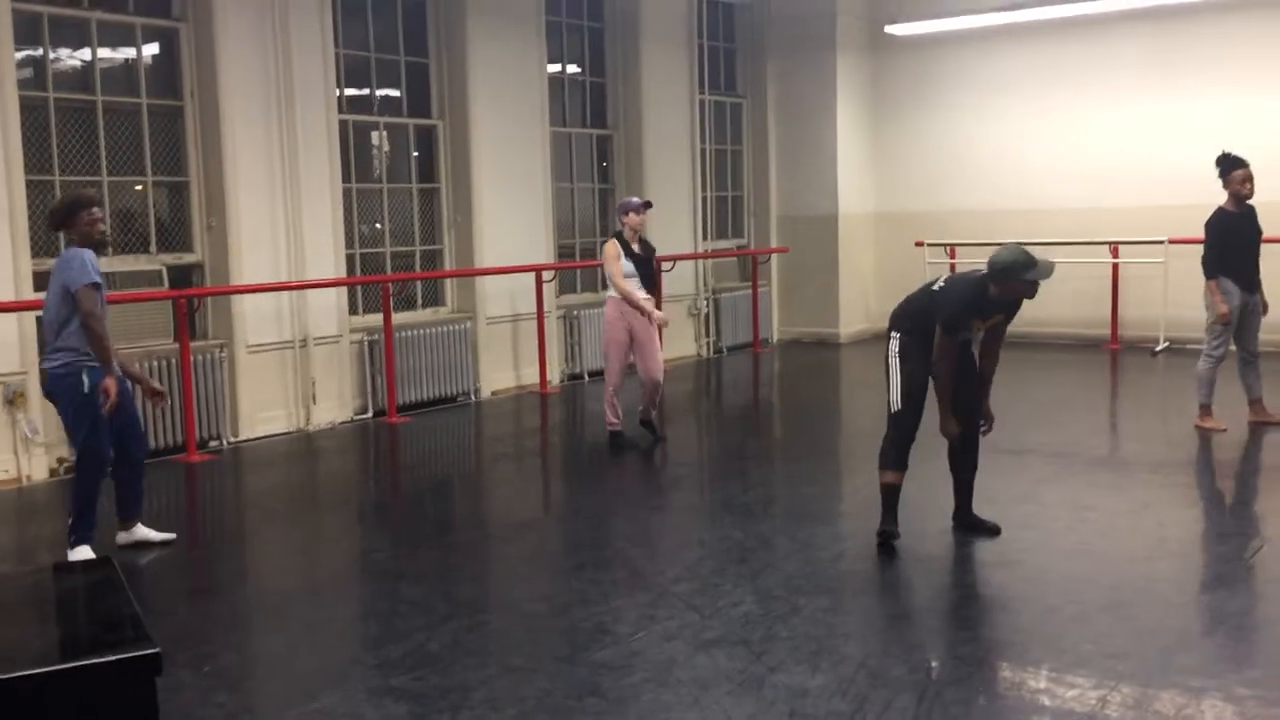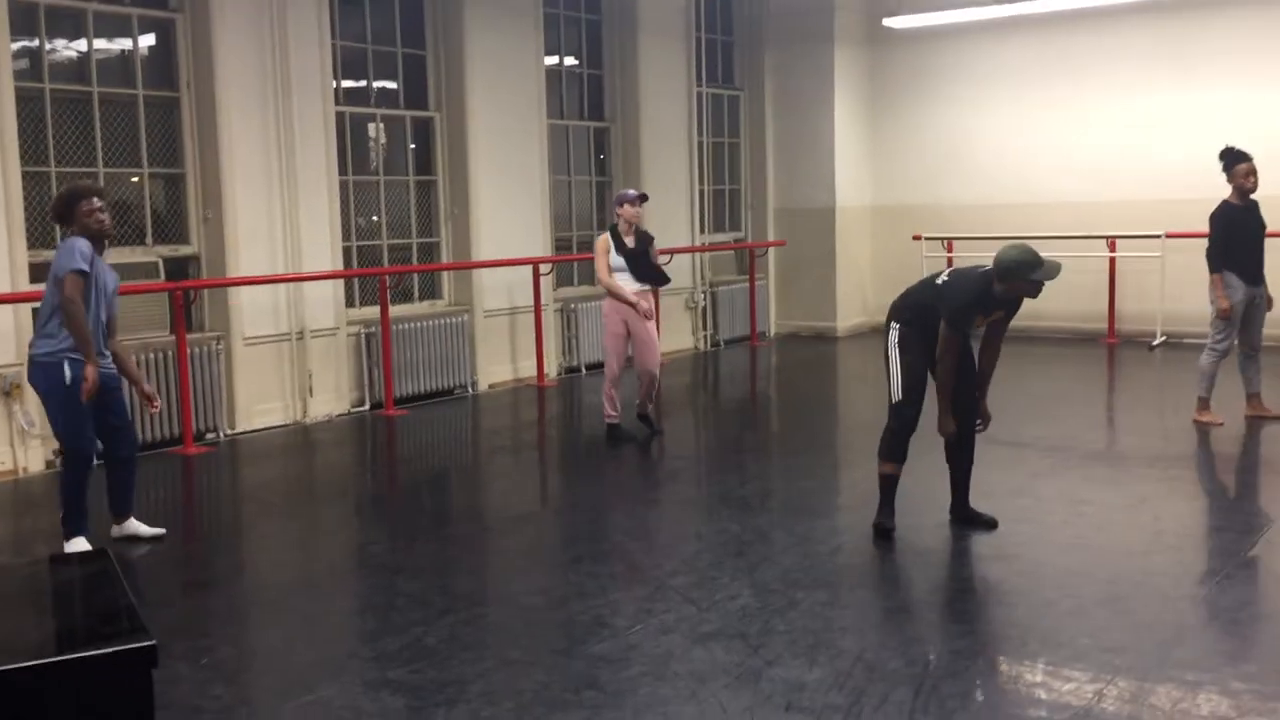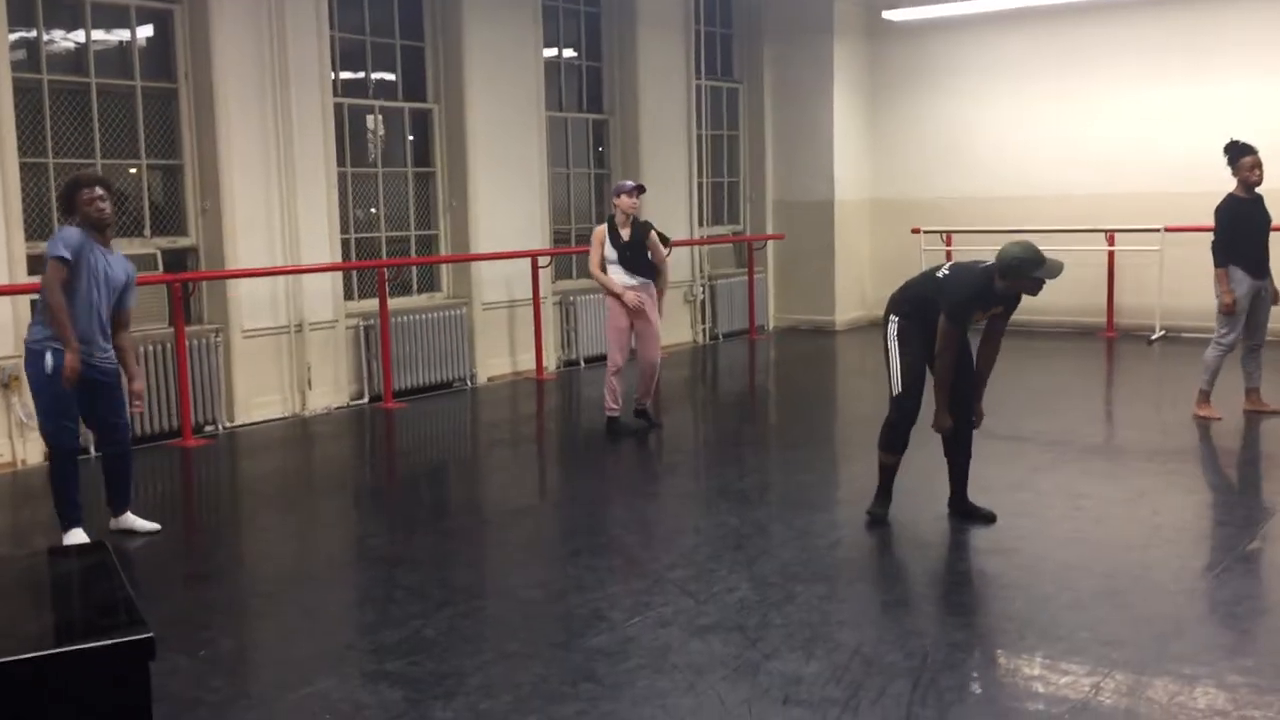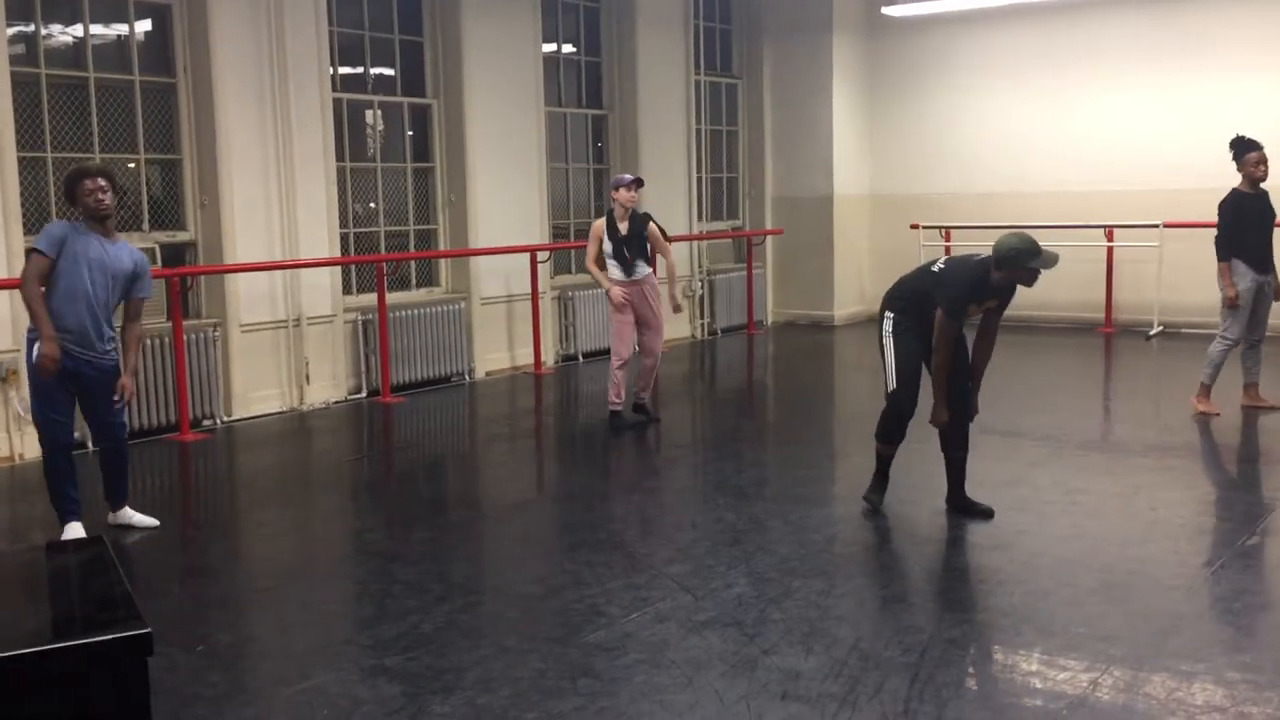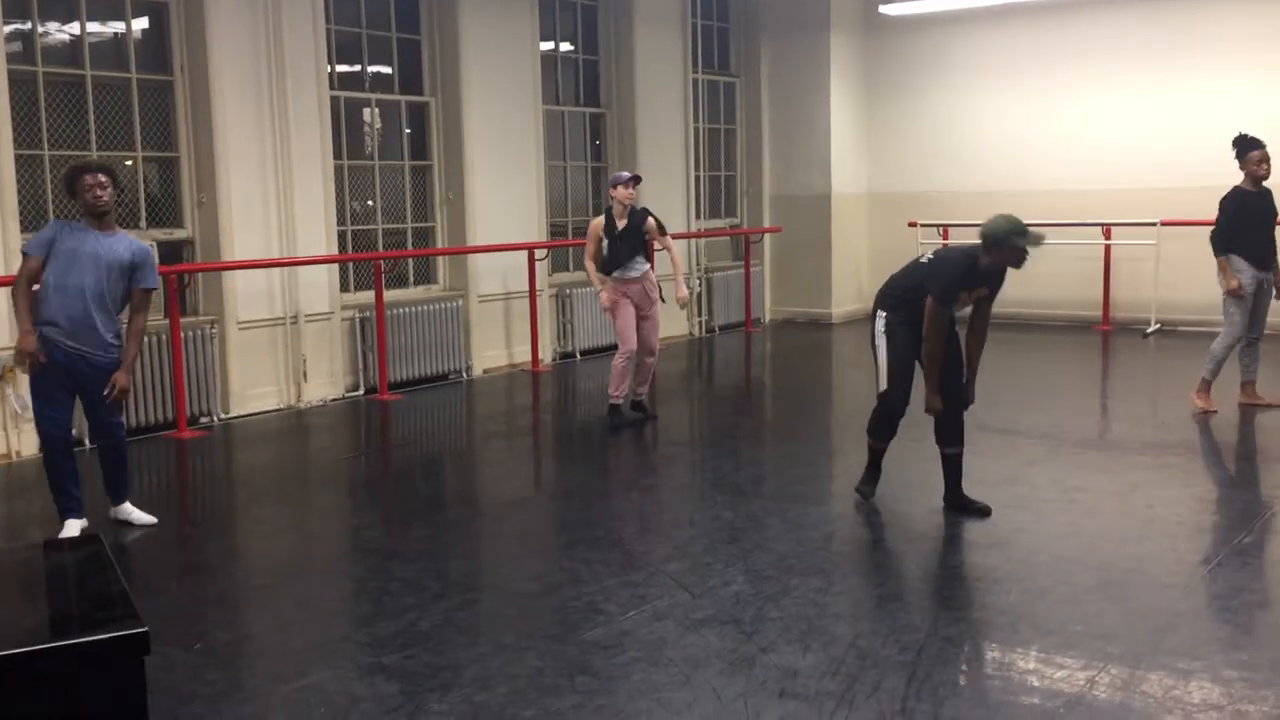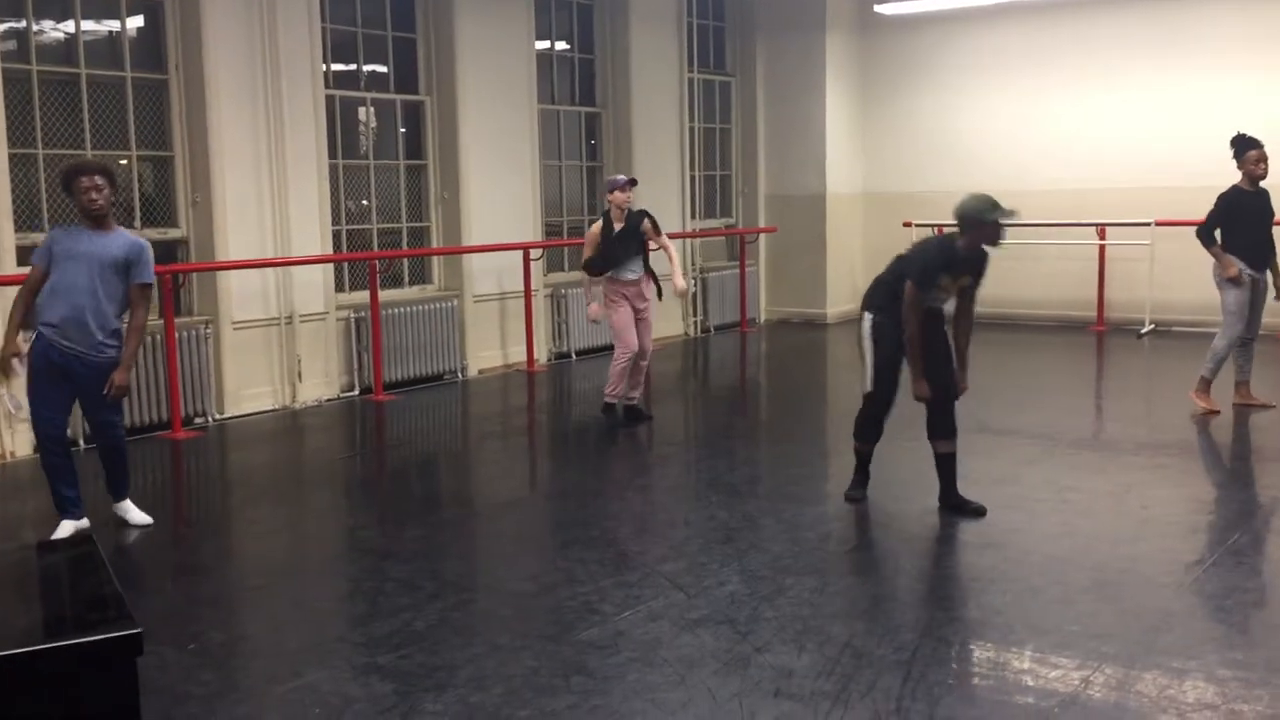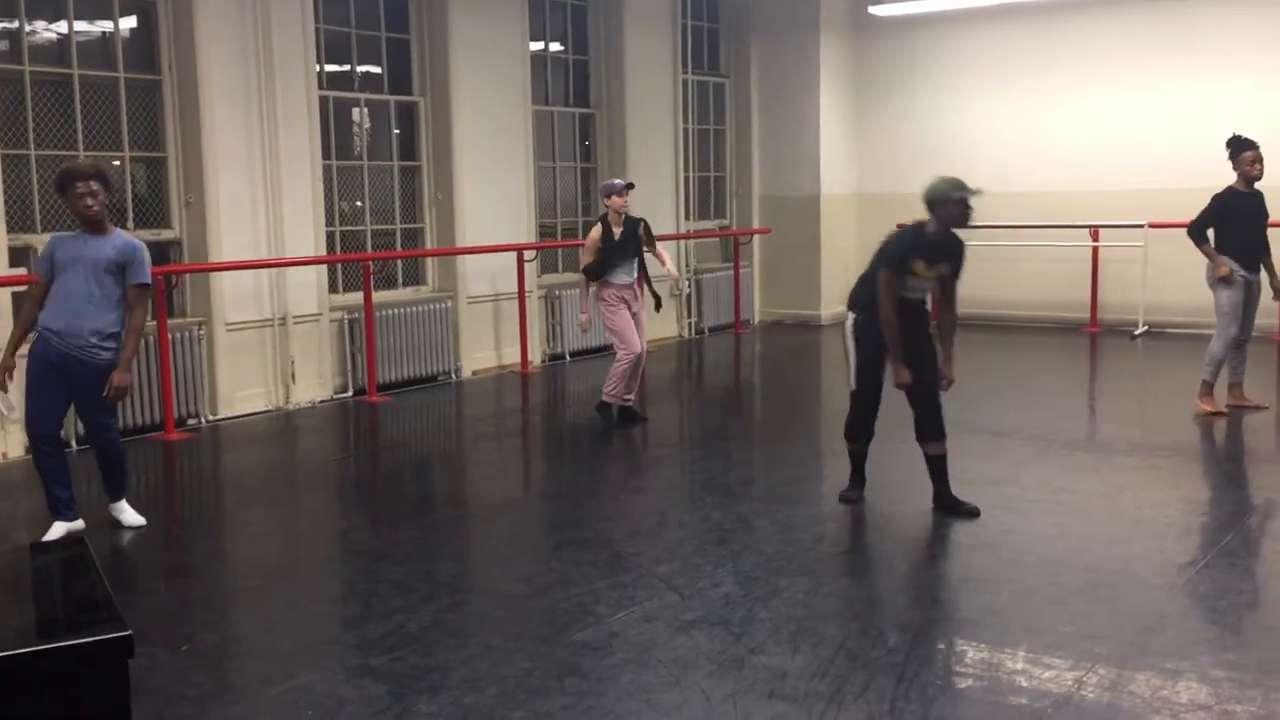
dt=0.1s
person 1, frame 1
left shoulder: (87, 267)
right shoulder: (81, 260)
right elbow: (89, 316)
left wrist: (143, 381)
right wrist: (111, 374)
left hip: (100, 374)
right hip: (75, 374)
left knee: (133, 448)
right knee: (95, 458)
left ankle: (129, 527)
right ankle: (79, 543)
person 1, frame 2
left shoulder: (109, 275)
right shoulder: (76, 247)
right elbow: (72, 302)
left wrist: (139, 382)
right wrist: (90, 362)
left hip: (93, 365)
right hip: (59, 365)
left knee: (123, 444)
right knee: (80, 451)
left ankle: (122, 520)
right ankle: (74, 535)
person 1, frame 3
left shoulder: (126, 269)
right shoulder: (69, 238)
left elbow: (122, 329)
right elbow: (51, 289)
left wrist: (135, 376)
right wrist: (70, 348)
left hip: (100, 364)
right hip: (51, 357)
left knee: (118, 441)
right knee: (64, 445)
left ankle: (120, 514)
right ankle: (72, 527)
person 1, frame 4
left shoulder: (135, 259)
right shoulder: (60, 233)
left elbow: (132, 322)
right elbow: (30, 281)
left wrist: (127, 373)
right wrist: (48, 337)
left hip: (100, 358)
right hip: (53, 351)
left knee: (114, 437)
right knee: (57, 439)
left ankle: (119, 509)
right ankle: (71, 520)
person 1, frame 5
left shoulder: (138, 251)
right shoulder: (57, 233)
left elbow: (138, 316)
right elbow: (23, 281)
left wrist: (126, 368)
right wrist: (26, 331)
left hip: (101, 356)
right hip: (51, 349)
left knee: (110, 434)
right knee: (54, 435)
left ankle: (121, 503)
right ankle: (73, 514)
person 1, frame 6
left shoulder: (134, 247)
right shoulder: (58, 239)
left elbow: (139, 310)
left wrist: (125, 366)
left hip: (99, 356)
right hip: (49, 349)
left knee: (109, 434)
right knee: (49, 435)
left ankle: (121, 500)
right ankle: (71, 515)
person 1, frame 7
left shoulder: (129, 248)
right shoulder: (57, 246)
left elbow: (136, 312)
right elbow: (35, 300)
left wrist: (124, 367)
left hip: (98, 358)
right hip: (49, 350)
left knee: (104, 434)
right knee: (41, 431)
left ankle: (118, 501)
right ankle: (66, 515)
person 2, frame 1
left shoulder: (1009, 300)
right shoulder: (962, 297)
left elbow: (990, 347)
right elbow: (942, 362)
left wrist: (983, 400)
right wrist: (945, 416)
left hip: (954, 339)
right hip: (910, 336)
left knee: (970, 422)
right knee: (903, 424)
left ankle: (963, 513)
right ankle: (888, 519)
person 2, frame 2
left shoulder: (1010, 297)
right shoulder: (966, 293)
left elbow: (991, 345)
right elbow: (945, 359)
left wrist: (981, 399)
right wrist: (944, 415)
left hip: (951, 333)
right hip: (909, 328)
left knee: (967, 415)
right knee: (904, 415)
left ankle: (961, 507)
right ankle: (885, 509)
person 2, frame 3
left shoulder: (1008, 293)
right shoulder: (966, 289)
left elbow: (990, 343)
right elbow: (944, 354)
left wrist: (977, 397)
right wrist: (941, 410)
left hip: (948, 326)
right hip: (908, 320)
left knee: (964, 411)
right knee: (905, 406)
left ankle: (959, 500)
right ankle: (883, 492)
person 2, frame 4
left shoulder: (1003, 285)
right shoulder: (962, 281)
left elbow: (986, 337)
right elbow: (942, 349)
left wrist: (973, 391)
right wrist: (938, 403)
left hip: (943, 320)
right hip: (903, 317)
left knee: (960, 405)
right knee: (902, 402)
left ankle: (957, 495)
right ankle: (880, 479)
person 2, frame 5
left shoulder: (994, 273)
right shoulder: (951, 269)
left elbow: (978, 324)
right elbow: (931, 336)
left wrist: (970, 380)
right wrist: (931, 391)
left hip: (937, 322)
right hip: (896, 314)
left knee: (955, 403)
right knee: (894, 400)
left ankle: (954, 494)
right ankle: (871, 472)
person 2, frame 6
left shoulder: (976, 259)
right shoulder: (930, 255)
left elbow: (964, 314)
right elbow: (910, 320)
left wrist: (961, 369)
right wrist: (917, 377)
left hip: (927, 315)
right hip: (884, 316)
left knee: (943, 399)
right knee: (879, 400)
left ankle: (949, 493)
right ankle: (860, 476)
person 2, frame 7
left shoulder: (953, 247)
right shoulder: (902, 243)
left elbow: (946, 304)
right elbow: (885, 305)
left wrist: (947, 360)
right wrist: (897, 364)
left hip: (912, 320)
right hip: (868, 318)
left knee: (928, 403)
right knee: (865, 403)
left ankle: (943, 494)
right ankle: (857, 479)
person 3, frame 1
left shoulder: (1250, 213)
right shoulder: (1219, 220)
left elbow: (1251, 257)
right elbow: (1209, 263)
right wrist: (1219, 301)
left hip: (1249, 292)
right hip: (1227, 290)
left knee: (1250, 353)
right knee: (1214, 352)
left ankle: (1256, 409)
right ankle: (1204, 414)
person 3, frame 2
left shoulder: (1253, 207)
right shoulder: (1223, 213)
left elbow: (1255, 251)
right elbow: (1214, 256)
right wrist: (1220, 295)
left hip: (1253, 286)
right hip: (1232, 285)
left knee: (1252, 347)
right knee: (1218, 346)
left ankle: (1254, 404)
right ankle: (1202, 408)
person 3, frame 3
right shoulder: (1229, 207)
right elbow: (1219, 250)
right wrist: (1225, 290)
right hip: (1237, 278)
left knee: (1255, 342)
right knee: (1224, 340)
left ankle: (1253, 399)
right ankle: (1202, 401)
person 3, frame 4
right shoulder: (1233, 201)
right elbow: (1222, 245)
right wrist: (1228, 284)
right hip: (1241, 273)
left knee: (1255, 337)
right knee: (1231, 335)
left ankle: (1251, 394)
right ankle: (1202, 395)
person 3, frame 5
right shoulder: (1234, 198)
right elbow: (1218, 240)
right wrist: (1229, 276)
right hip: (1240, 271)
left knee: (1253, 335)
right knee: (1233, 333)
left ankle: (1248, 391)
right ankle: (1202, 390)
person 3, frame 6
right shoulder: (1231, 197)
right elbow: (1204, 232)
right wrist: (1225, 265)
right hip: (1236, 269)
left knee: (1249, 335)
right knee: (1233, 331)
left ankle: (1242, 392)
right ankle: (1202, 389)
person 3, frame 7
right shoulder: (1226, 198)
right elbow: (1196, 229)
right wrist: (1216, 263)
left hip: (1251, 274)
right hip: (1229, 272)
left knee: (1242, 336)
right knee: (1227, 333)
left ankle: (1236, 393)
right ankle: (1205, 394)
person 4, frame 1
left shoulder: (647, 248)
right shoulder: (612, 246)
right elbow: (618, 284)
right wrist: (650, 309)
left hip: (644, 315)
right hip: (617, 313)
left knee: (653, 375)
right knee: (615, 376)
left ankle: (647, 417)
right ankle: (614, 430)
person 4, frame 2
left shoulder: (646, 240)
right shoulder: (605, 240)
left elbow: (655, 276)
right elbow: (603, 278)
right wrist: (634, 300)
left hip: (642, 306)
right hip: (616, 306)
left knee: (650, 367)
right knee: (613, 369)
left ankle: (644, 411)
right ankle: (612, 423)
person 4, frame 3
left shoulder: (645, 231)
right shoulder: (602, 232)
left elbow: (661, 266)
right elbow: (595, 270)
left wrist: (658, 301)
right wrist: (623, 293)
left hip: (644, 296)
right hip: (617, 300)
left knee: (651, 359)
right knee: (616, 360)
left ankle: (642, 407)
right ankle: (613, 415)
person 4, frame 4
left shoulder: (645, 224)
right shoulder: (600, 226)
left elbow: (668, 258)
right elbow: (591, 263)
left wrist: (673, 294)
right wrist: (610, 288)
left hip: (647, 288)
right hip: (620, 293)
left knee: (652, 351)
right knee: (621, 354)
left ankle: (641, 401)
right ankle: (616, 410)
person 4, frame 5
left shoulder: (644, 220)
right shoulder: (599, 225)
left elbow: (671, 249)
right elbow: (589, 260)
left wrist: (680, 285)
right wrist: (601, 290)
left hip: (645, 286)
right hip: (619, 289)
left knee: (650, 348)
right knee: (628, 348)
left ankle: (638, 399)
right ankle: (615, 405)
person 4, frame 6
left shoulder: (641, 221)
right shoulder: (598, 229)
left elbow: (668, 247)
right elbow: (588, 267)
left wrist: (678, 276)
right wrist: (591, 301)
left hip: (641, 288)
right hip: (615, 292)
left knee: (644, 350)
right knee: (628, 347)
left ankle: (631, 403)
right ankle: (610, 402)
person 4, frame 7
left shoulder: (636, 225)
right shoulder: (598, 234)
left elbow: (655, 249)
right elbow: (586, 273)
left wrist: (667, 263)
right wrist: (584, 310)
left hip: (633, 293)
right hip: (610, 296)
left knee: (640, 352)
right knee: (630, 350)
left ankle: (625, 405)
right ankle: (607, 401)
